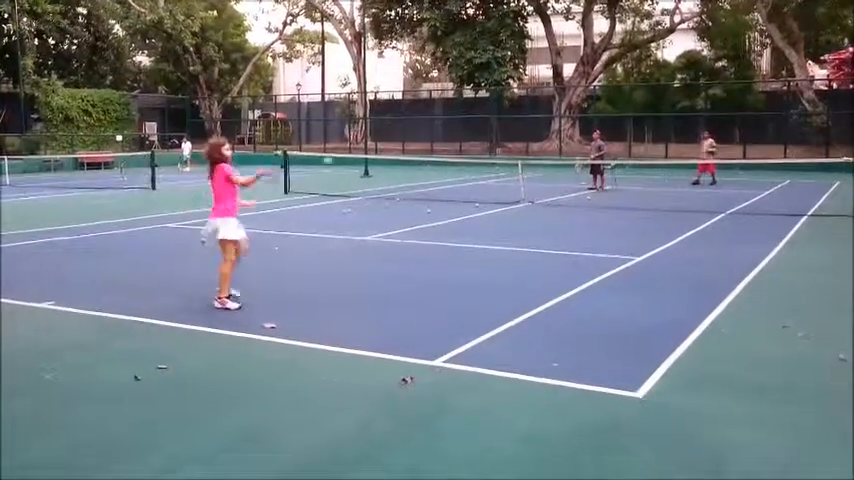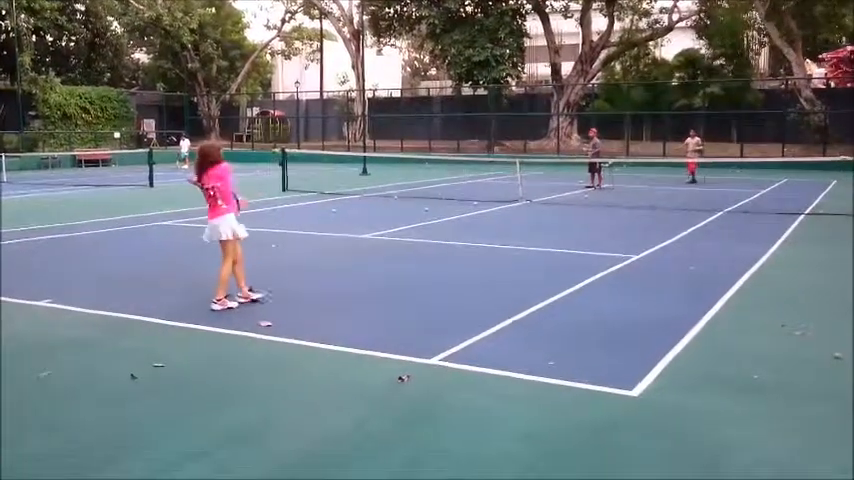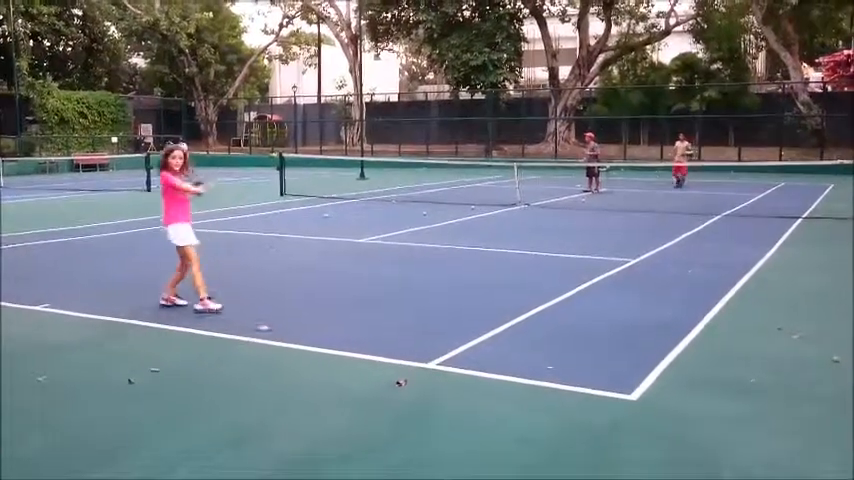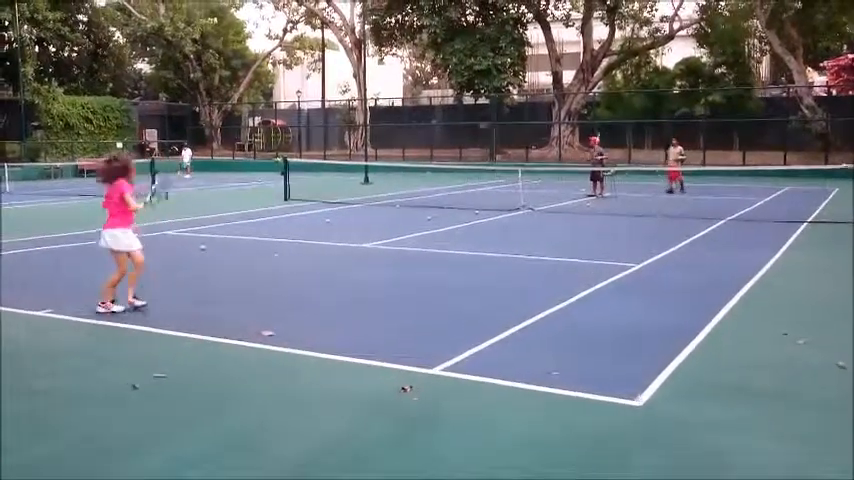
dt=0.5s
person 1, frame 1
left shoulder: (224, 169)
right shoulder: (222, 167)
right elbow: (242, 182)
left wrist: (243, 203)
right wrist: (258, 175)
left hip: (229, 217)
right hip: (223, 219)
left knee: (241, 249)
right knee: (230, 258)
left ankle: (223, 288)
right ankle: (221, 298)
person 1, frame 2
left shoulder: (203, 177)
right shoulder: (224, 167)
left elbow: (211, 200)
left hip: (216, 219)
right hip: (225, 218)
left knee: (237, 256)
right knee: (229, 259)
left ankle: (244, 292)
right ankle: (219, 299)
person 1, frame 3
left shoulder: (178, 177)
right shoulder: (166, 175)
right elbow: (186, 188)
right wrist: (199, 189)
left hip: (183, 224)
right hip: (176, 225)
left knee: (185, 263)
right knee: (193, 261)
left ankle: (168, 296)
right ankle: (203, 299)
person 1, frame 4
left shoulder: (113, 184)
right shoulder: (123, 184)
left elbow: (106, 204)
right elbow: (132, 207)
right wrist: (140, 205)
left hip: (123, 230)
right hip: (116, 231)
left knee: (139, 261)
right knee: (122, 269)
left ankle: (131, 297)
right ankle: (105, 303)
